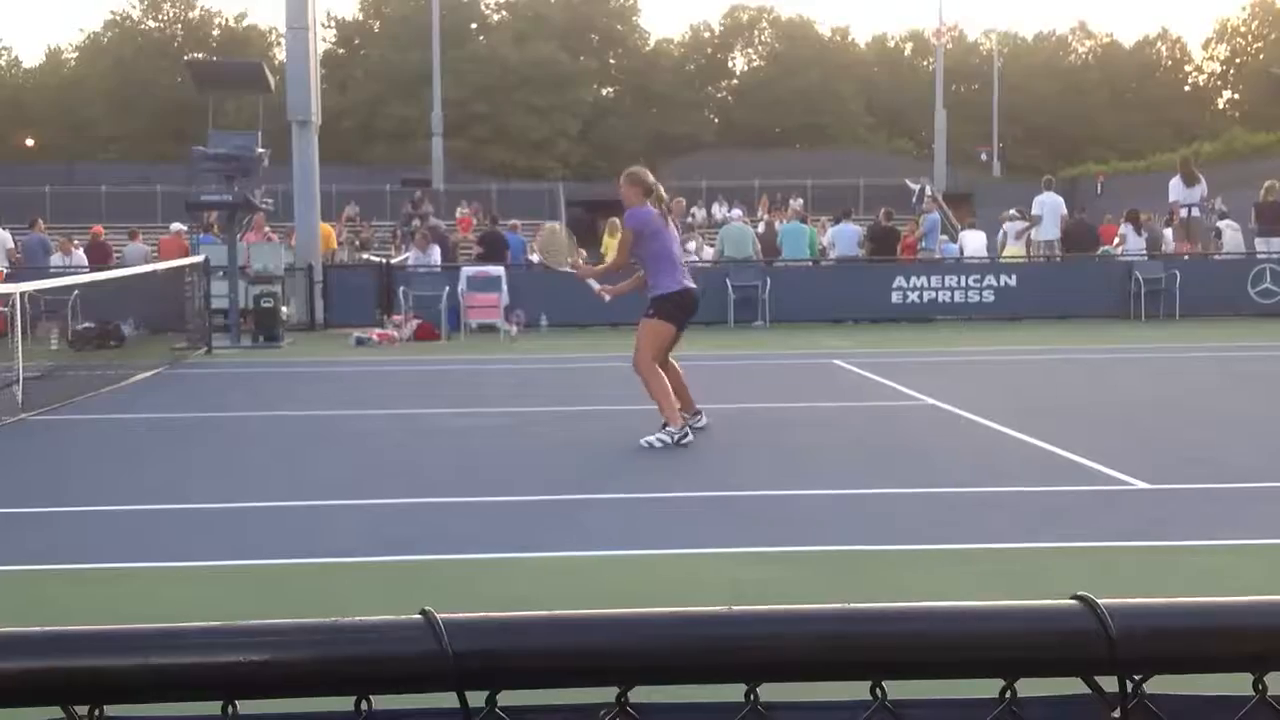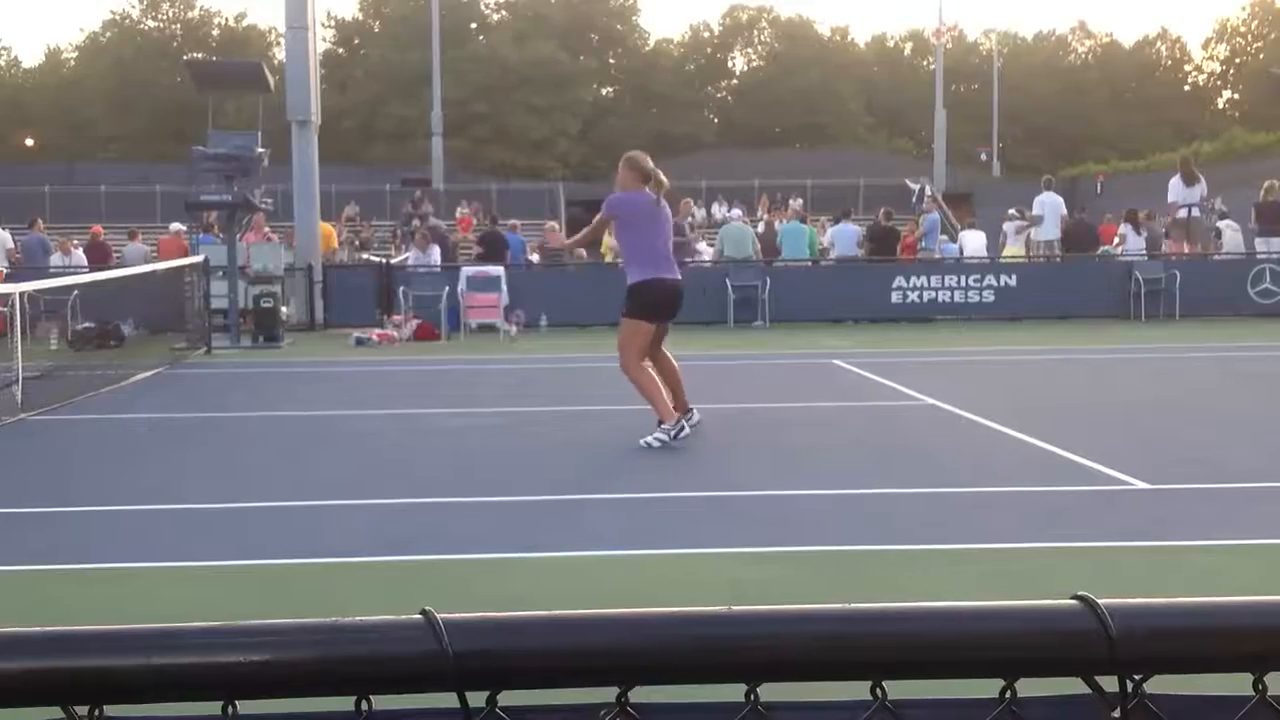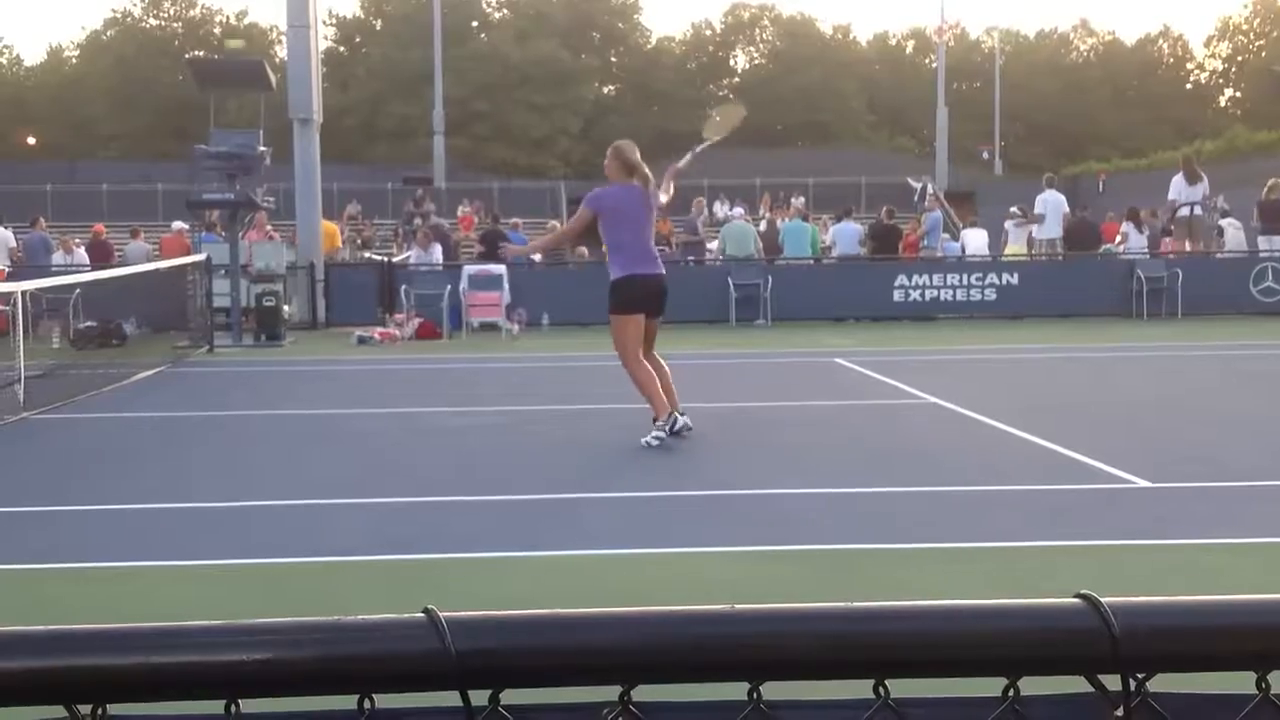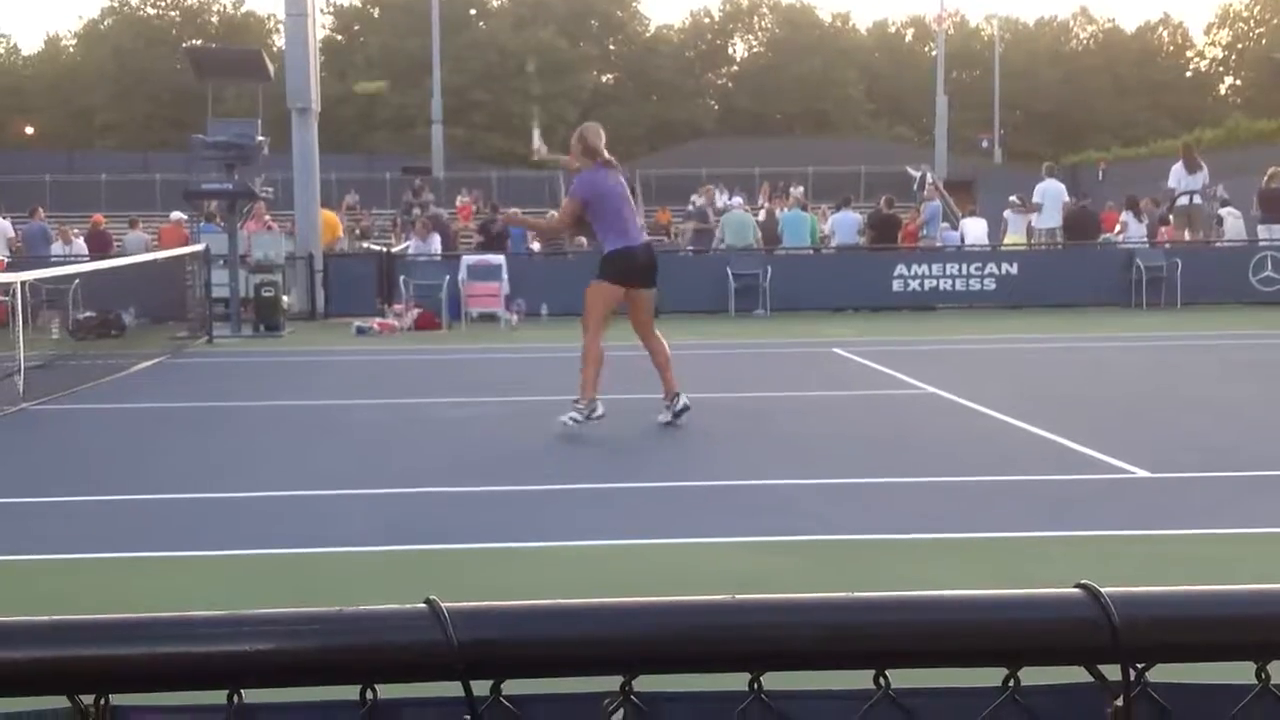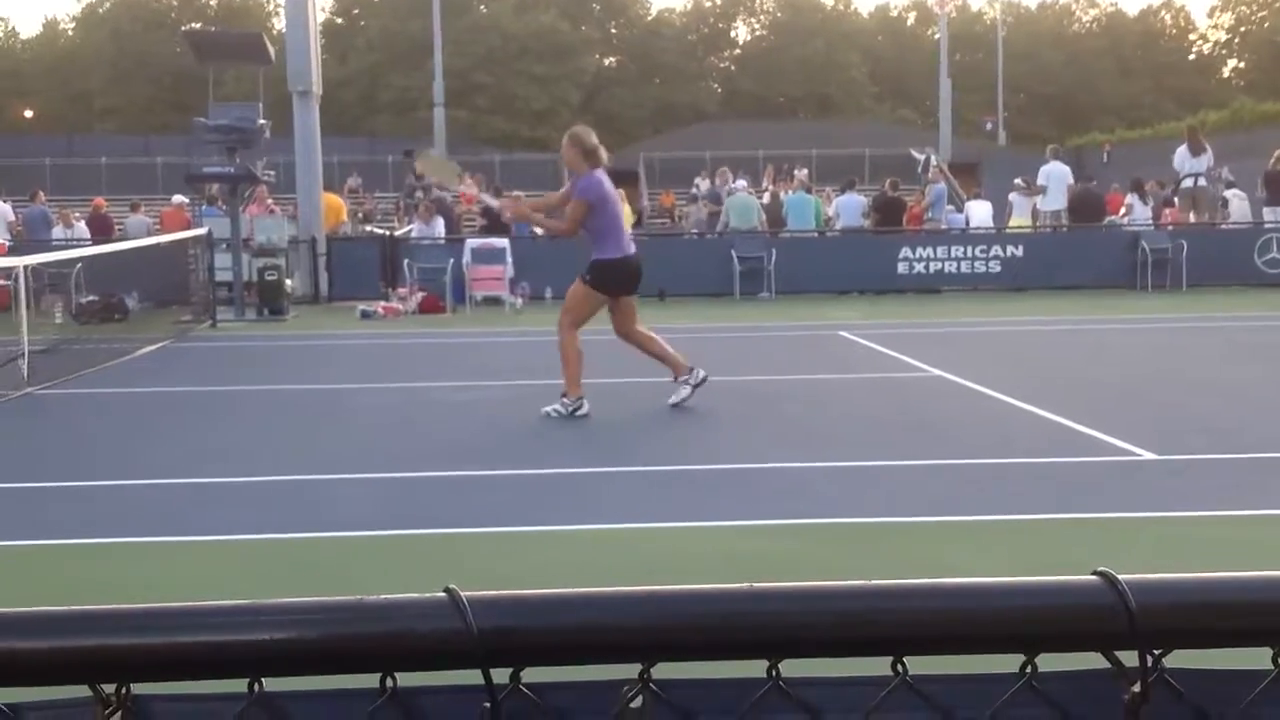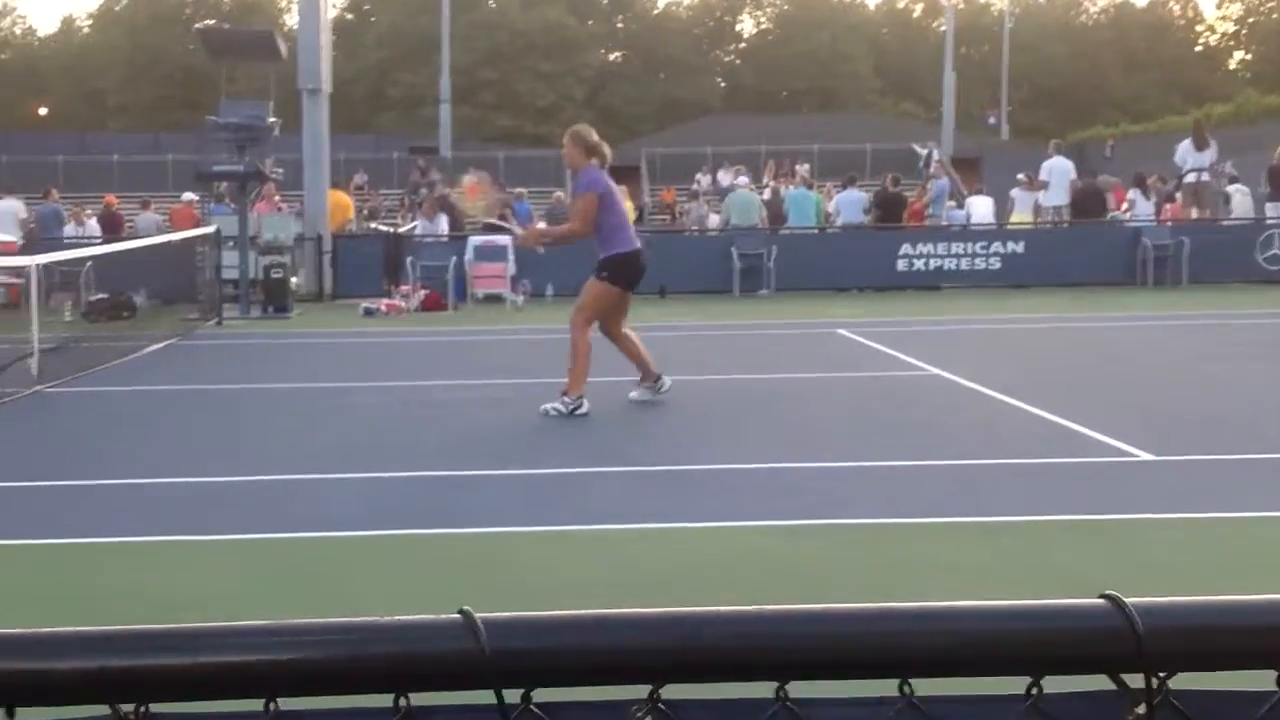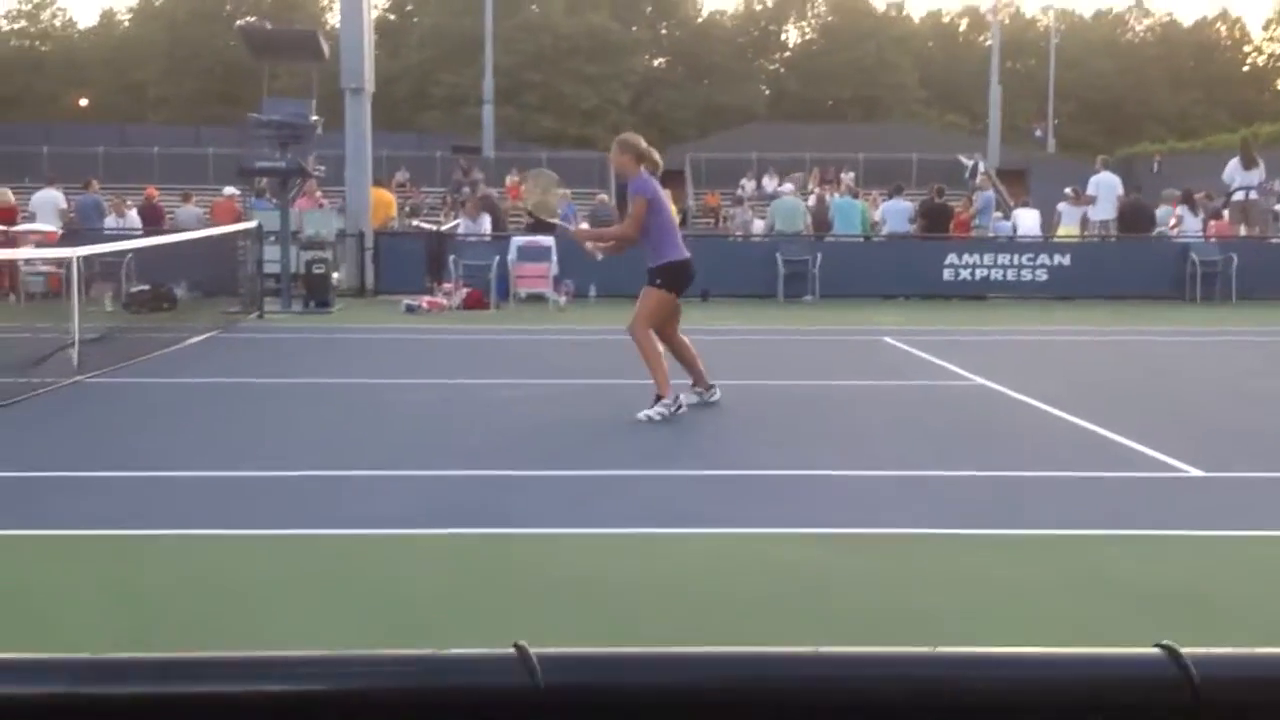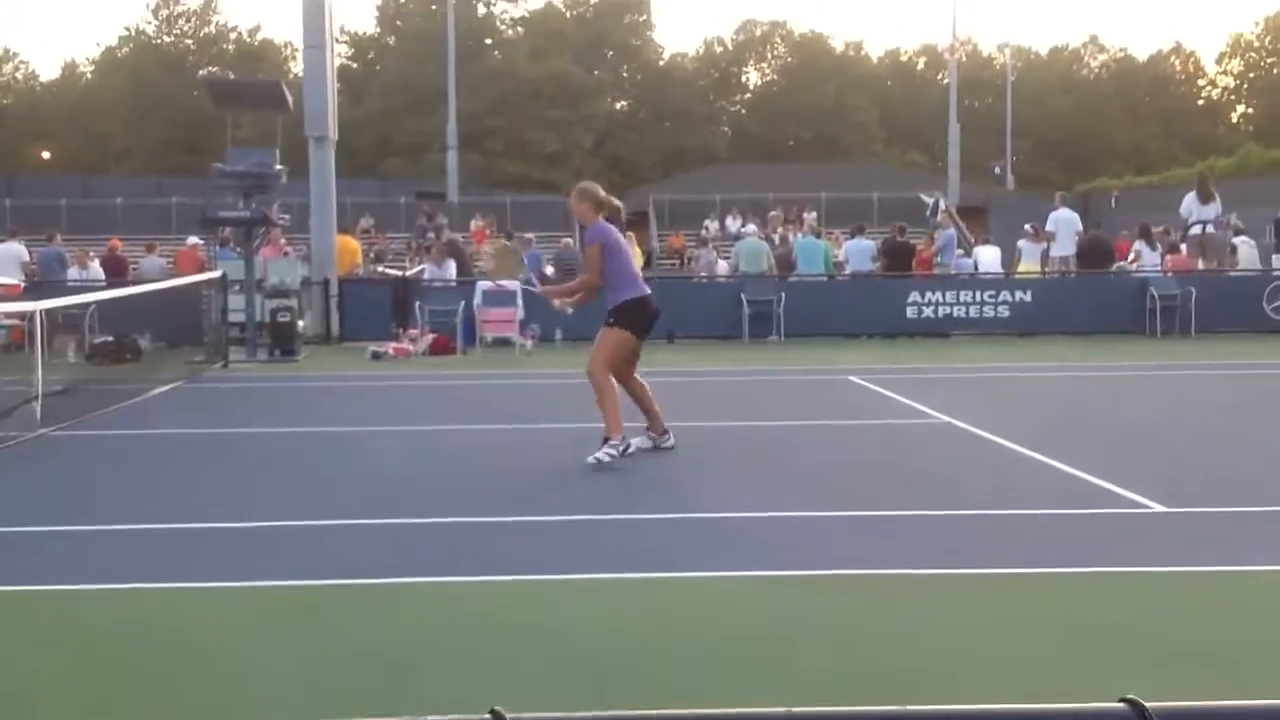
dt=0.2s
person 1, frame 1
left shoulder: (634, 216)
right shoulder: (660, 218)
left elbow: (621, 262)
left wrist: (593, 272)
right wrist: (617, 289)
left hip: (671, 299)
right hip: (683, 295)
left knee: (643, 361)
right knee: (658, 358)
left ankle: (674, 426)
right ankle: (691, 413)
person 1, frame 2
left shoulder: (617, 201)
right shoulder: (661, 206)
left elbow: (592, 234)
left wrist: (567, 244)
left hip: (645, 289)
right hip: (672, 286)
left knee: (631, 361)
right knee: (653, 351)
left ankle: (670, 423)
right ankle: (684, 410)
person 1, frame 3
left shoulder: (600, 197)
right shoulder: (647, 194)
left elbow: (568, 234)
right elbow: (663, 197)
left wrist: (527, 249)
right wrist: (669, 177)
left hip: (628, 284)
right hip: (656, 281)
left knee: (632, 358)
right knee: (646, 353)
left ankle: (665, 418)
right ankle: (675, 414)
person 1, frame 4
left shoulder: (584, 182)
right shoulder: (608, 169)
left elbow: (560, 225)
left wrist: (519, 221)
right wrist: (552, 156)
left hip: (619, 259)
right hip: (644, 254)
left knee: (592, 329)
right knee: (647, 331)
left ankle: (587, 402)
right ankle: (673, 396)
person 1, frame 5
left shoulder: (586, 186)
right shoulder: (592, 176)
left elbow: (567, 229)
right elbow: (557, 200)
left wrist: (527, 216)
right wrist: (523, 206)
left hip: (608, 267)
right hip: (626, 262)
left knee: (566, 325)
right knee: (627, 329)
left ankle: (573, 398)
right ankle: (686, 373)
person 1, frame 6
left shoulder: (589, 179)
right shoulder: (591, 176)
left elbow: (581, 228)
right elbow: (579, 225)
left wrist: (540, 233)
right wrist: (545, 238)
left hip: (621, 260)
right hip: (626, 259)
left knee: (579, 323)
right knee: (612, 327)
left ankle: (574, 397)
right ankle: (652, 379)
person 1, frame 7
left shoulder: (640, 184)
right shoulder: (642, 183)
left elbow: (630, 231)
right elbow: (634, 233)
left wrist: (591, 234)
right wrist: (605, 247)
left hip: (671, 268)
right hip: (671, 266)
left knee: (639, 328)
right knee: (667, 333)
left ankle: (667, 397)
right ankle: (705, 387)
person 1, frame 8
left shoulder: (595, 231)
right shoulder: (604, 231)
left elbow: (591, 279)
right elbow: (599, 281)
left wrist: (555, 291)
right wrist: (572, 301)
left hip: (630, 308)
right hip: (639, 306)
left knee: (597, 369)
right knee: (623, 374)
left ankle: (616, 440)
right ankle: (659, 432)
